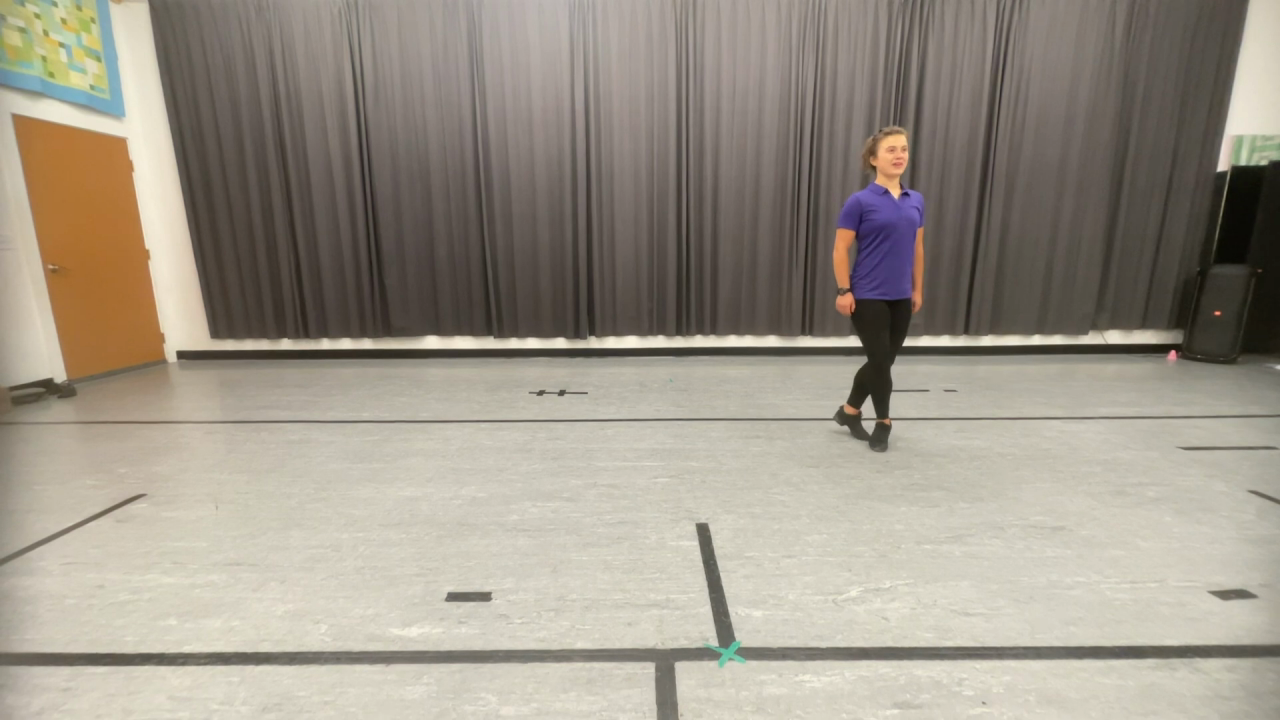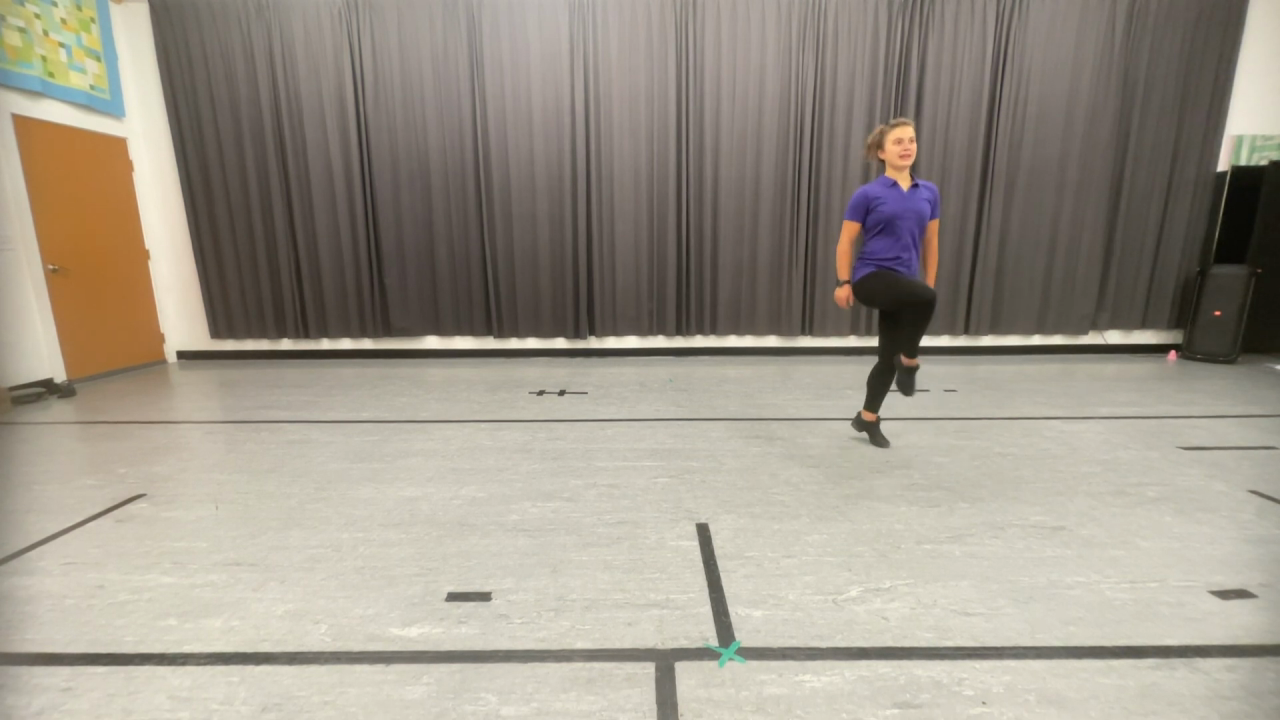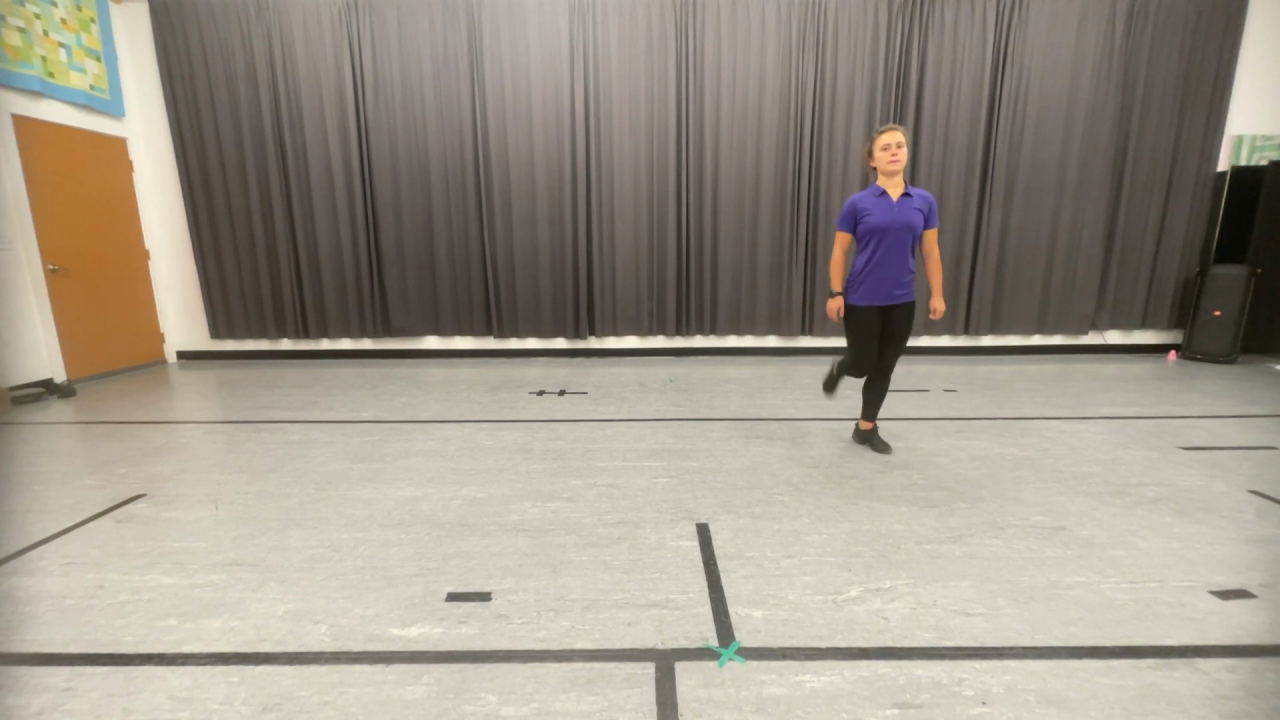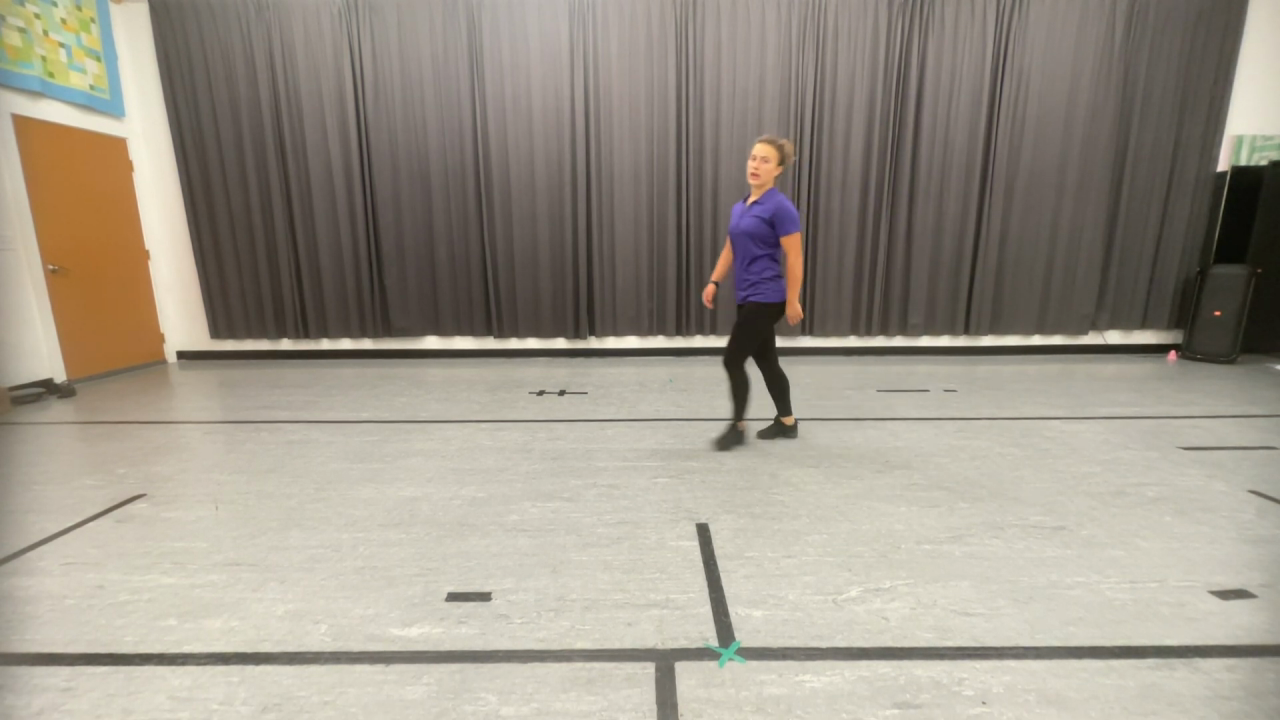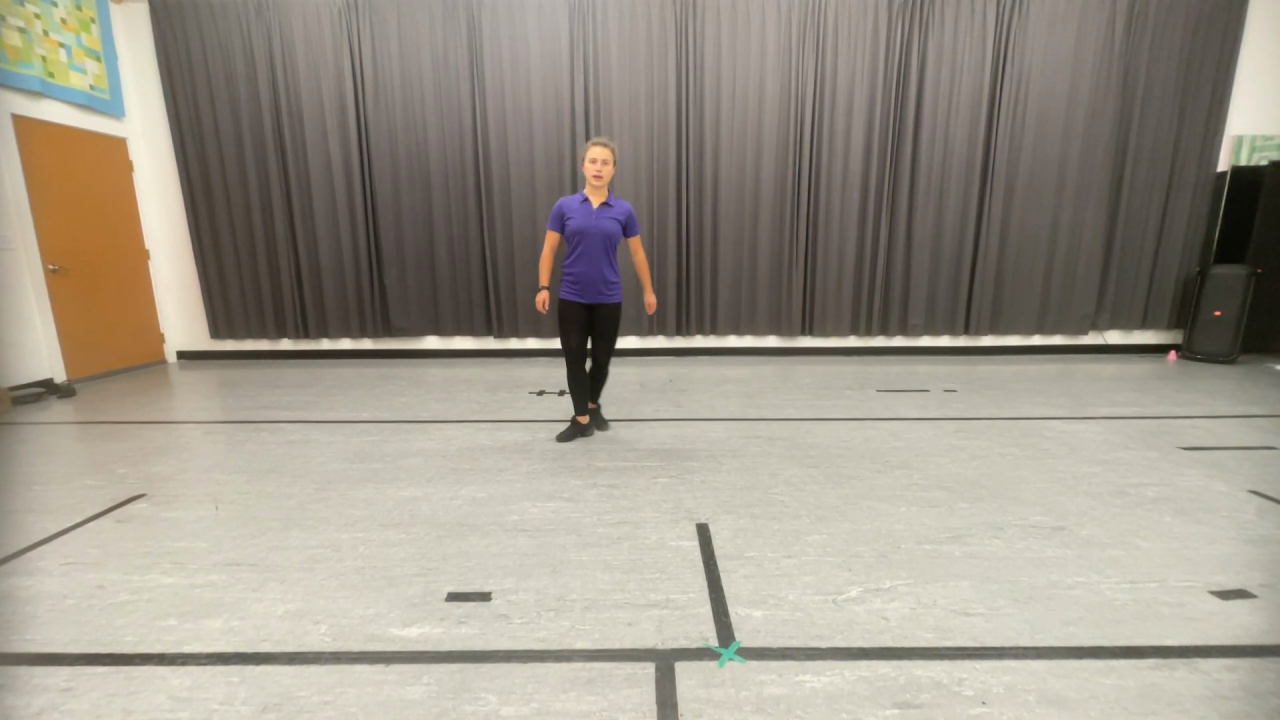
dt=1s
person 1, frame 1
left shoulder: (916, 201)
right shoulder: (860, 201)
left elbow: (917, 249)
right elbow: (841, 249)
left wrist: (917, 289)
right wrist: (844, 291)
left hip: (900, 297)
right hip: (867, 295)
left knee: (885, 360)
right knee: (879, 358)
left ankle: (849, 411)
right ankle: (882, 423)
person 1, frame 2
left shoulder: (929, 192)
right shoulder: (867, 194)
left elbow: (930, 240)
right elbow: (846, 241)
left wrist: (929, 280)
right wrist: (843, 283)
left hip: (904, 279)
right hip: (871, 276)
left knee: (889, 353)
right knee: (921, 299)
left ankle: (868, 418)
right ankle: (909, 360)
person 1, frame 3
left shoulder: (924, 202)
right shoulder: (857, 203)
left elbow: (931, 251)
right elbow: (840, 252)
left wrist: (937, 294)
right wrist: (836, 294)
left hip: (902, 301)
right hip: (862, 299)
left knee: (884, 368)
right knee: (862, 362)
left ankle: (867, 428)
right ankle: (839, 369)
person 1, frame 4
left shoulder: (780, 207)
right shoulder: (740, 207)
left elbow: (793, 257)
right elbow: (730, 250)
left wrist: (793, 300)
right wrist: (713, 282)
left hip: (765, 299)
right hip: (750, 298)
left knee: (733, 359)
right knee: (765, 361)
left ankle: (738, 427)
right ankle: (786, 421)
person 1, frame 5
left shoulder: (624, 210)
right shoulder: (564, 206)
left elbow: (637, 254)
right elbow: (549, 250)
left wrist: (648, 290)
right wrist: (543, 287)
left hip: (608, 298)
right hip: (572, 297)
left knee: (602, 359)
right knee: (574, 358)
left ankle: (593, 406)
right ankle: (581, 419)
